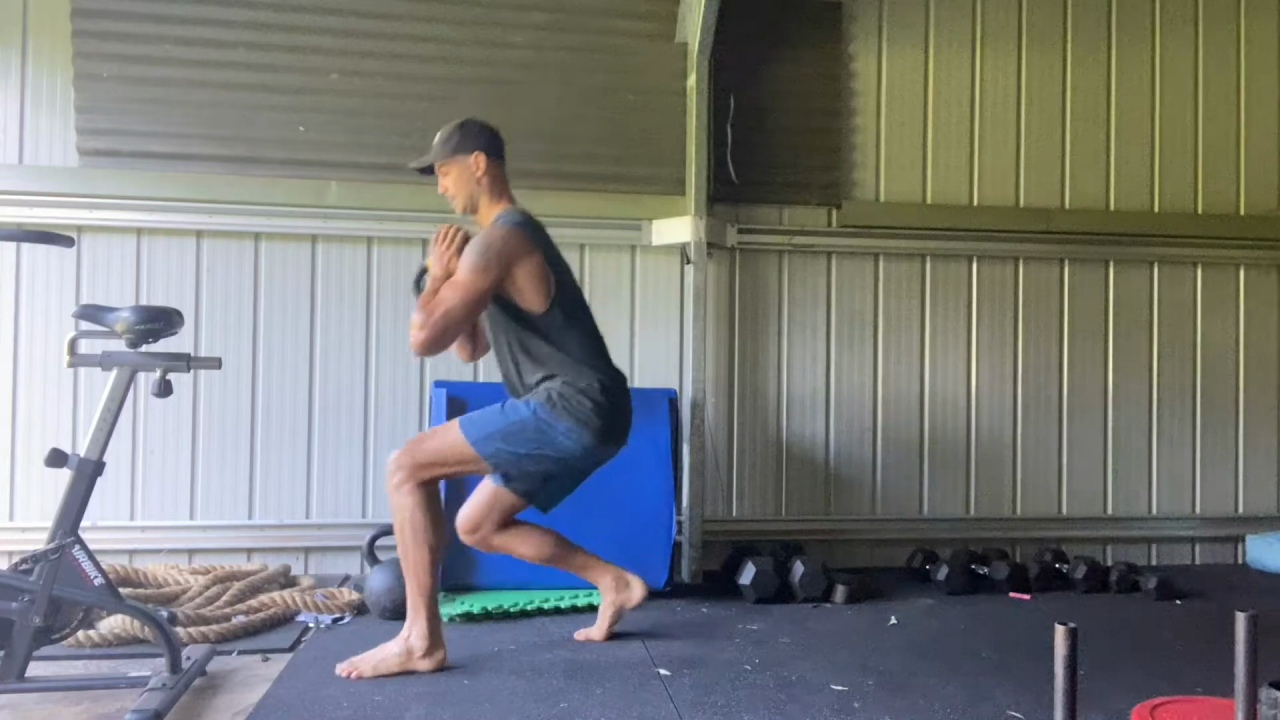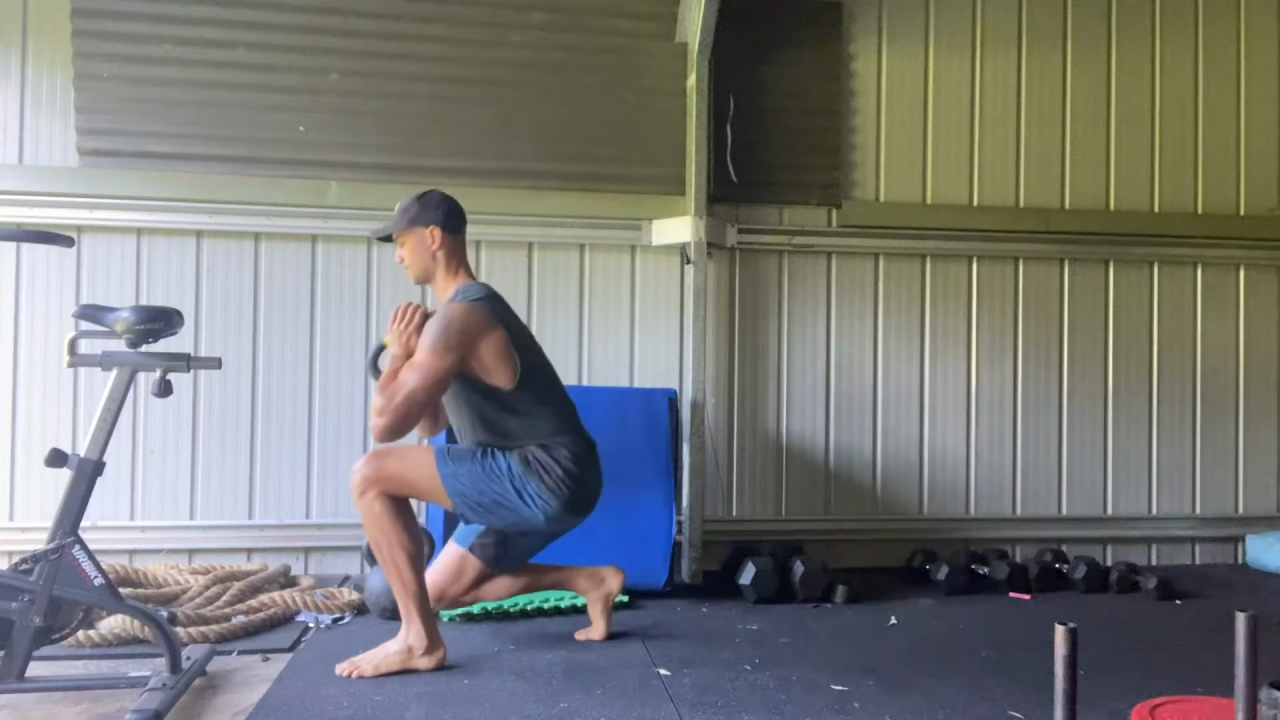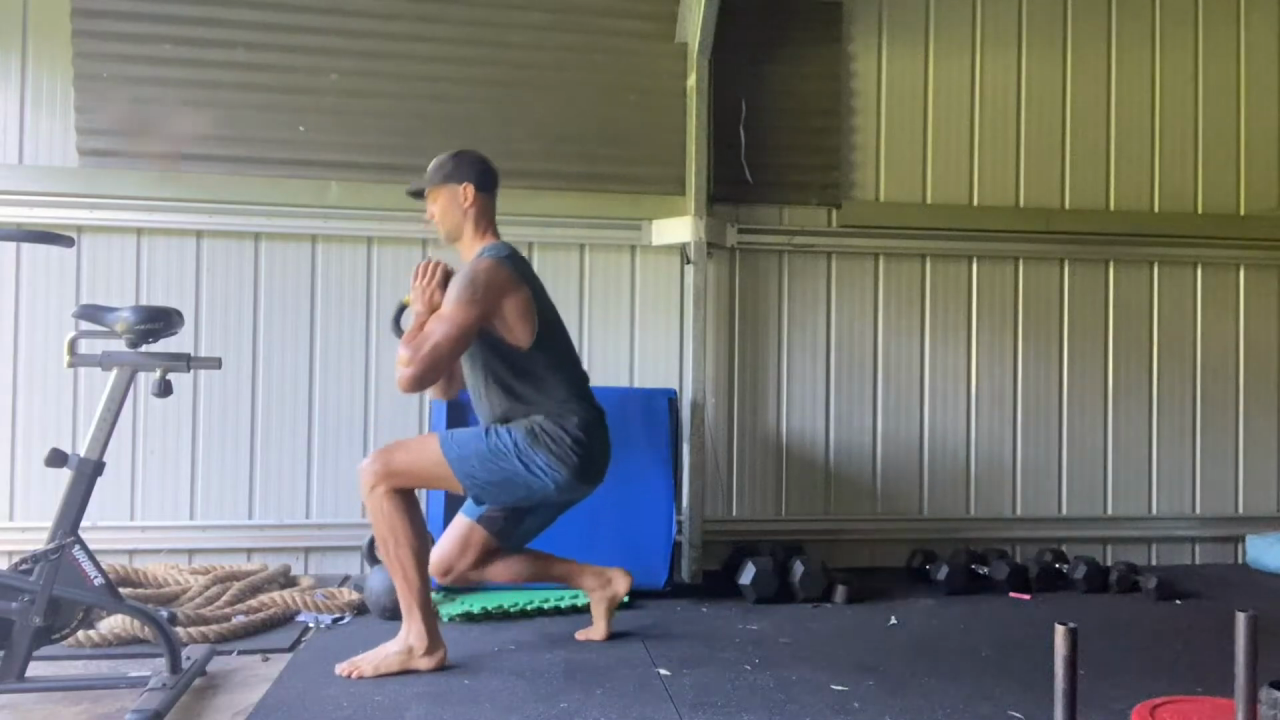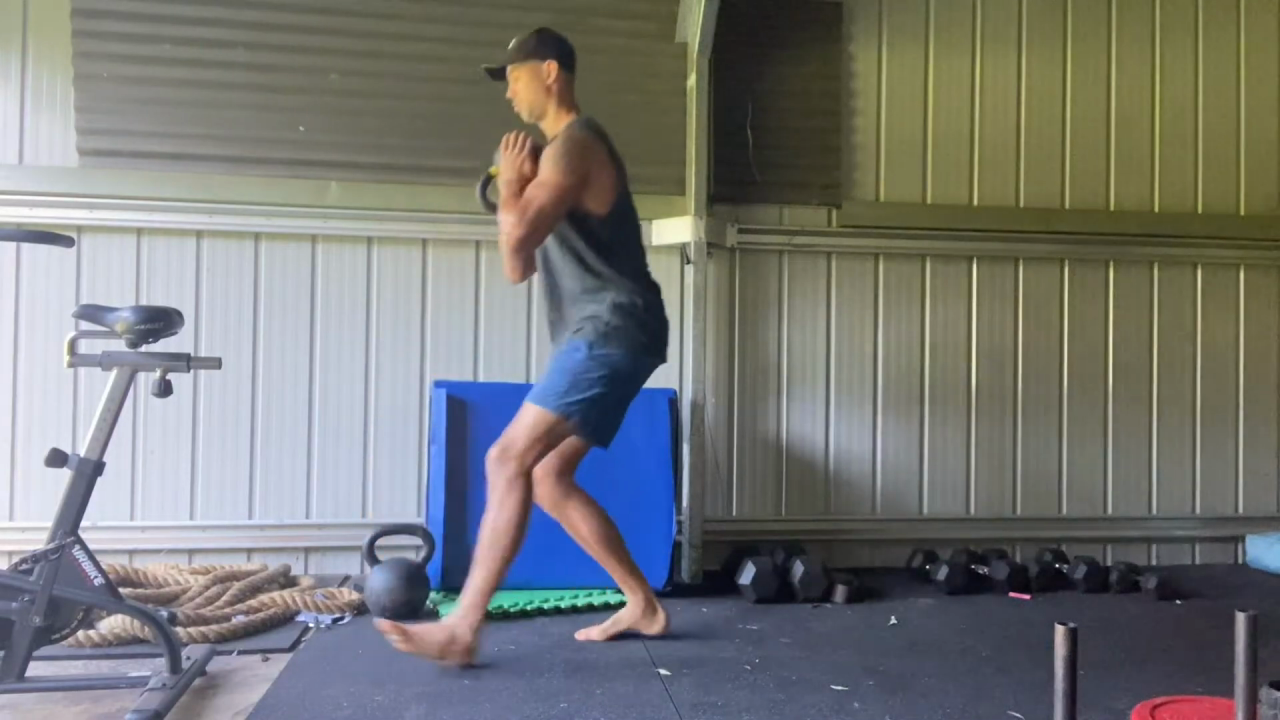
dt=0.4s
person 1, frame 1
left shoulder: (499, 239)
right shoulder: (505, 238)
left elbow: (424, 336)
right elbow: (469, 348)
left wrist: (441, 276)
right wrist: (452, 279)
left hip: (575, 410)
right hip: (575, 414)
left knee: (407, 464)
right knee: (477, 525)
left ankle: (420, 639)
right ankle: (613, 581)
person 1, frame 2
left shoulder: (458, 317)
right shoulder: (468, 311)
left elbow: (386, 424)
right elbow: (431, 422)
left wrist: (398, 354)
right wrist: (410, 355)
left hip: (549, 480)
right hip: (543, 481)
left knee: (370, 475)
right knee: (440, 589)
left ankle: (418, 640)
right ankle: (593, 581)
person 1, frame 3
left shoulder: (483, 273)
right shoulder: (486, 271)
left elbow: (411, 375)
right elbow: (446, 385)
left wrist: (421, 312)
right wrist: (431, 316)
left hip: (553, 444)
right hip: (553, 449)
left knee: (381, 470)
right knee: (449, 564)
left ankle: (419, 640)
right ankle: (598, 581)
person 1, frame 4
left shoulder: (574, 144)
right shoulder: (553, 150)
left elbow: (516, 237)
right elbow: (521, 265)
left wrist: (511, 186)
right wrist: (513, 195)
left hip: (614, 332)
right hip: (599, 337)
left knee: (507, 460)
right knee: (549, 477)
left ankle: (467, 623)
right ankle: (643, 604)
